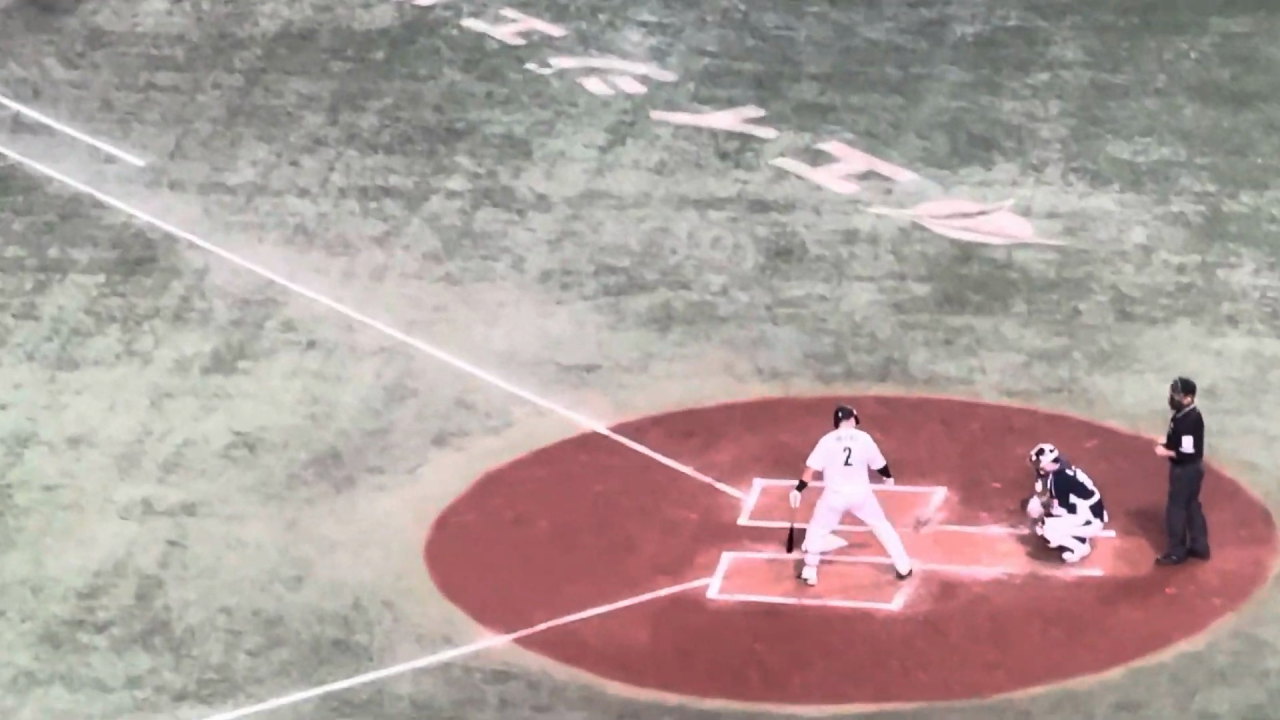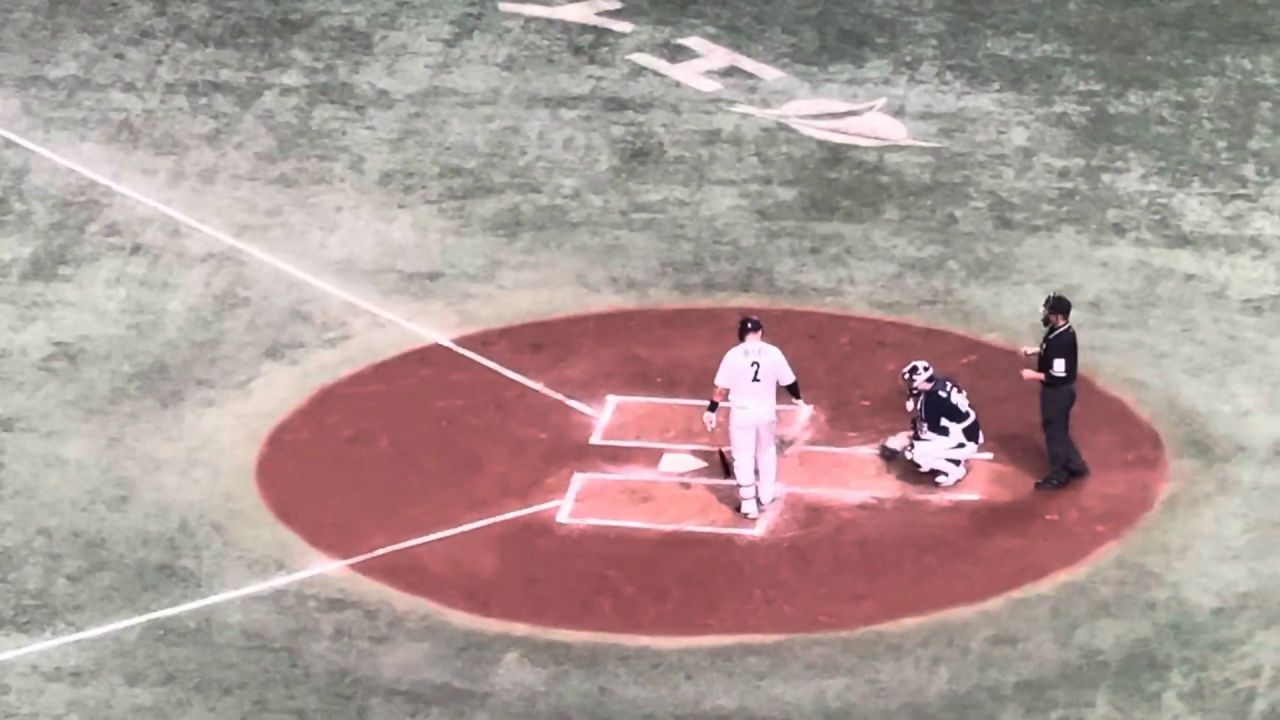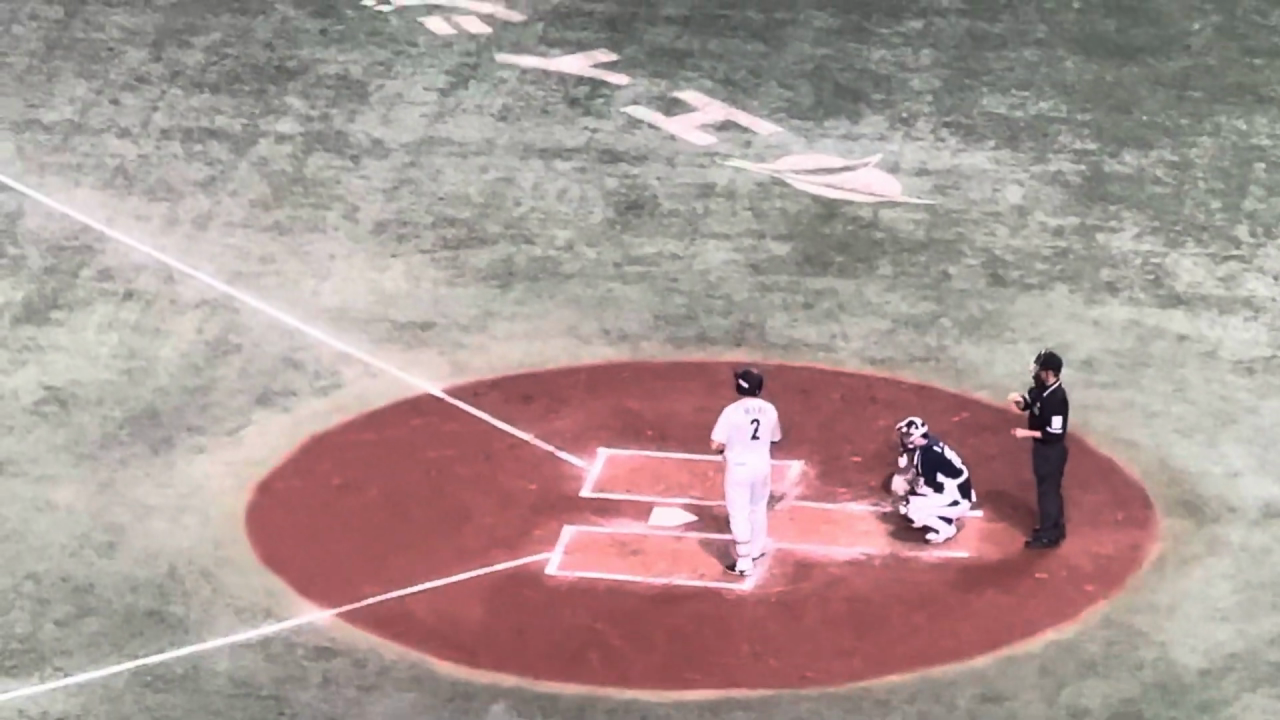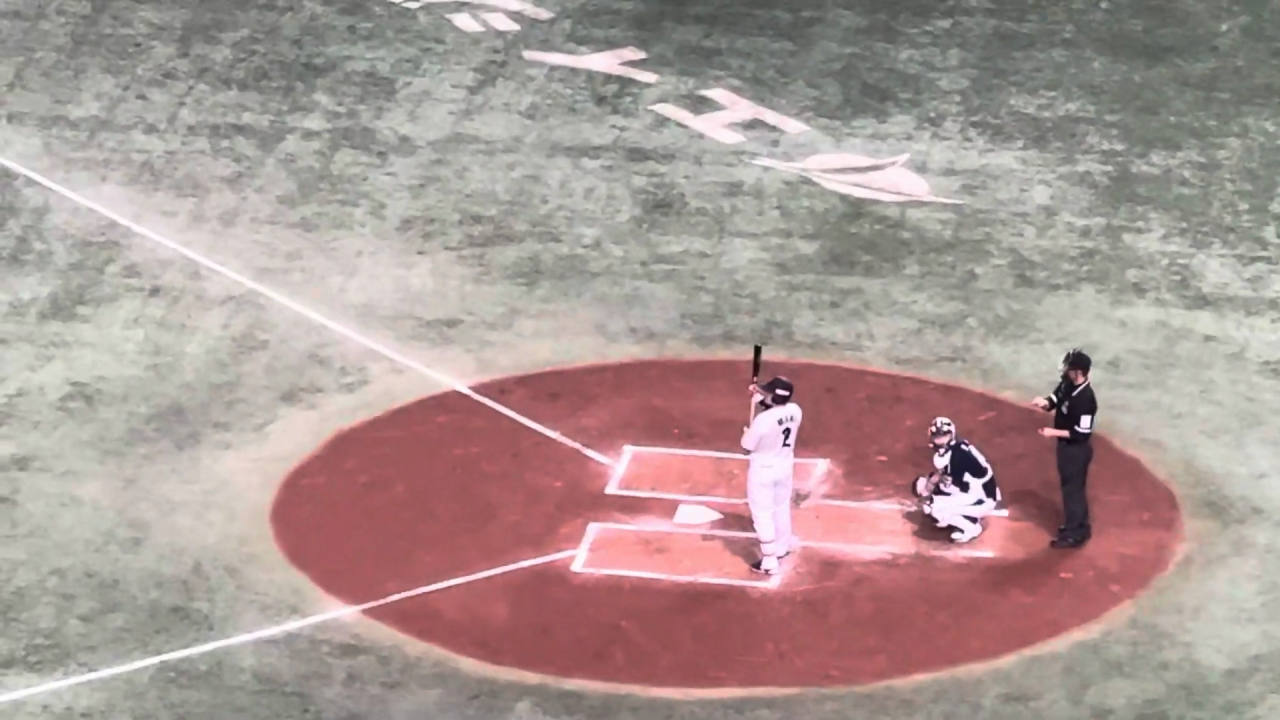
dt=1s
person 1, frame 1
left shoulder: (828, 440)
right shoulder: (864, 439)
left elbow: (812, 468)
right elbow: (880, 465)
left wrist: (798, 489)
right wrist: (887, 476)
left hip: (835, 495)
right hip: (861, 493)
left knee: (817, 531)
right knee: (881, 525)
left ankle: (809, 573)
right ankle: (903, 567)
person 1, frame 2
left shoulder: (733, 355)
right shoulder: (773, 353)
left elbow: (721, 388)
right elbow: (789, 381)
left wrist: (711, 411)
right wrist: (798, 399)
left hip: (742, 413)
right hip: (766, 411)
left knee: (743, 458)
right knee: (767, 451)
left ankle: (749, 506)
right ankle: (766, 496)
person 1, frame 3
left shoulder: (731, 411)
right shoulder: (770, 410)
left elbow: (716, 444)
right elbow: (775, 439)
left wrist: (725, 449)
left hip: (739, 468)
right hip: (762, 466)
left knee: (739, 515)
right knee: (758, 509)
left ankle: (744, 563)
right ankle: (756, 550)
person 1, frame 4
left shoulder: (762, 419)
right shoulder: (795, 411)
left elbow: (746, 446)
left wrist: (747, 432)
right wrist: (762, 400)
left hip: (762, 470)
right hip: (785, 467)
left knee: (762, 515)
right knee: (781, 508)
left ankle: (769, 562)
right ankle: (781, 548)
person 2, frame 1
left shoulder: (1186, 420)
right shoulder: (1190, 415)
left elbow: (1186, 452)
left wrist: (1166, 452)
right wrist: (1167, 441)
left hip: (1184, 469)
right hip: (1190, 468)
left knee: (1176, 509)
right knee: (1192, 506)
left ankle: (1176, 552)
right ankle: (1199, 547)
person 2, frame 2
left shoulder: (1061, 341)
right shoulder: (1059, 331)
left elbow: (1057, 376)
left wrist: (1033, 375)
right wrist: (1035, 351)
left hip: (1058, 392)
right hip: (1056, 391)
left knee: (1055, 433)
right knee: (1057, 430)
left ankle: (1058, 476)
right ankle: (1075, 466)
person 2, frame 3
left shoulder: (1056, 398)
right shoulder: (1040, 386)
left elbow: (1053, 433)
right elbow: (1027, 403)
left wrist: (1026, 433)
right wrist: (1019, 400)
left hip: (1052, 451)
right hip: (1043, 448)
left knee: (1048, 491)
right knee: (1049, 489)
left ankle: (1048, 535)
right ankle: (1055, 527)
person 2, frame 4
left shoulder: (1084, 398)
right shoulder: (1067, 385)
left elbow: (1081, 433)
right elbow: (1054, 401)
left wrist: (1054, 432)
right wrist: (1044, 403)
left hip: (1076, 450)
right hip: (1067, 446)
left knee: (1072, 490)
right knee: (1072, 488)
left ankle: (1074, 535)
right ankle: (1080, 527)
